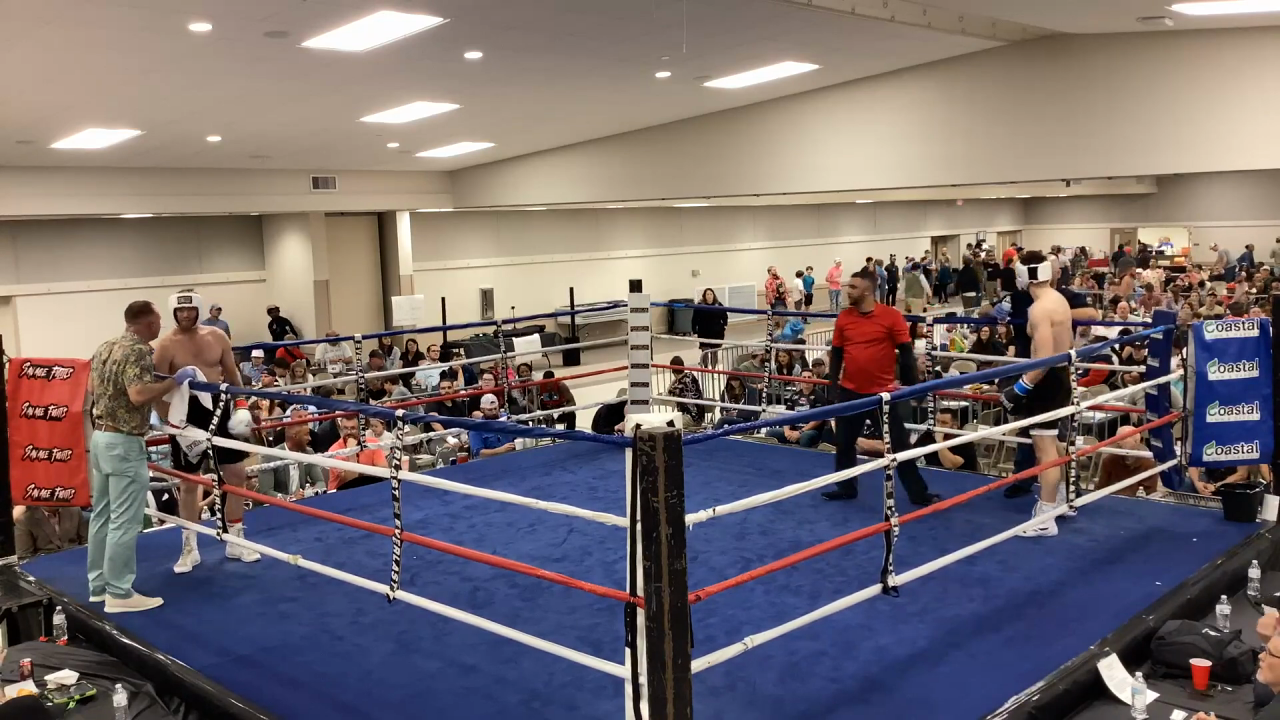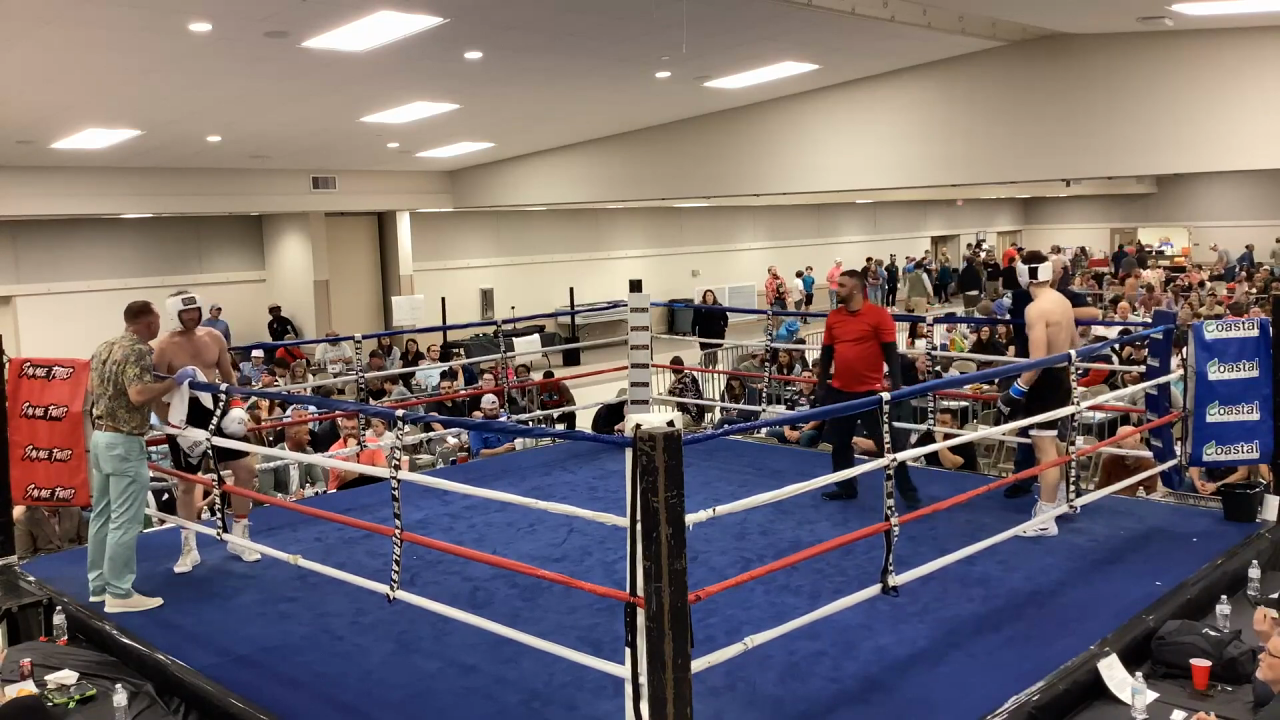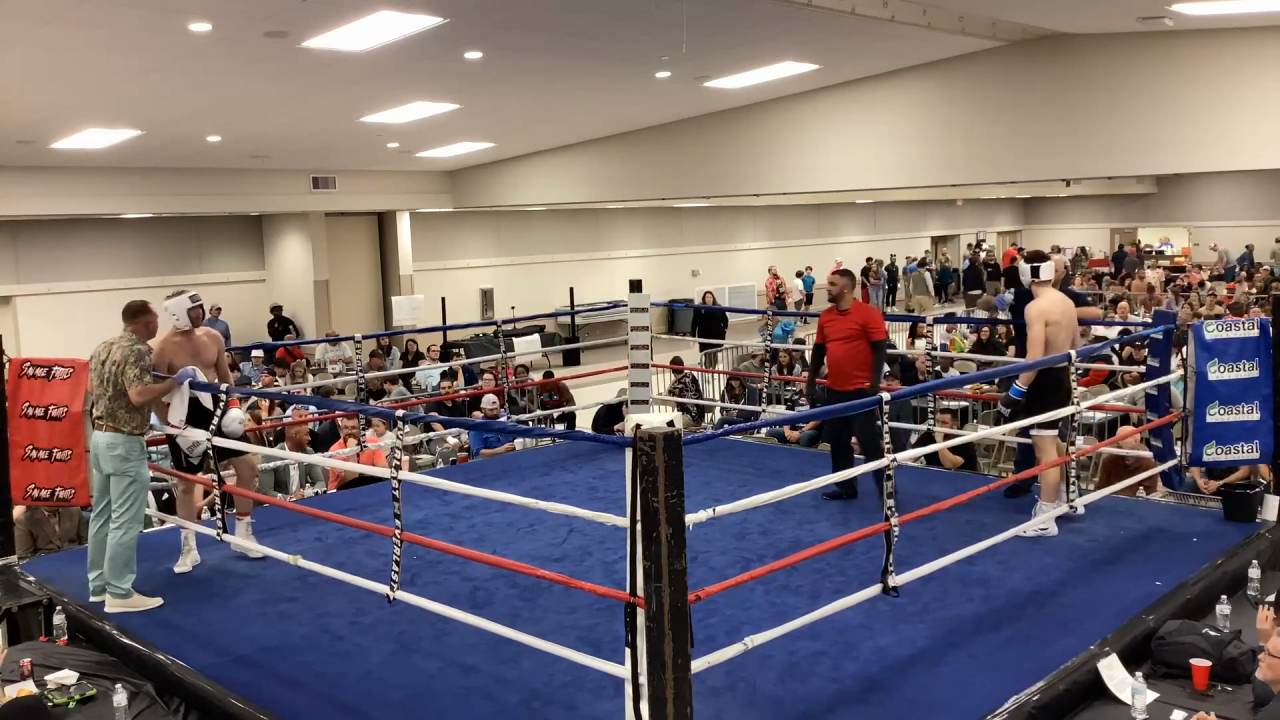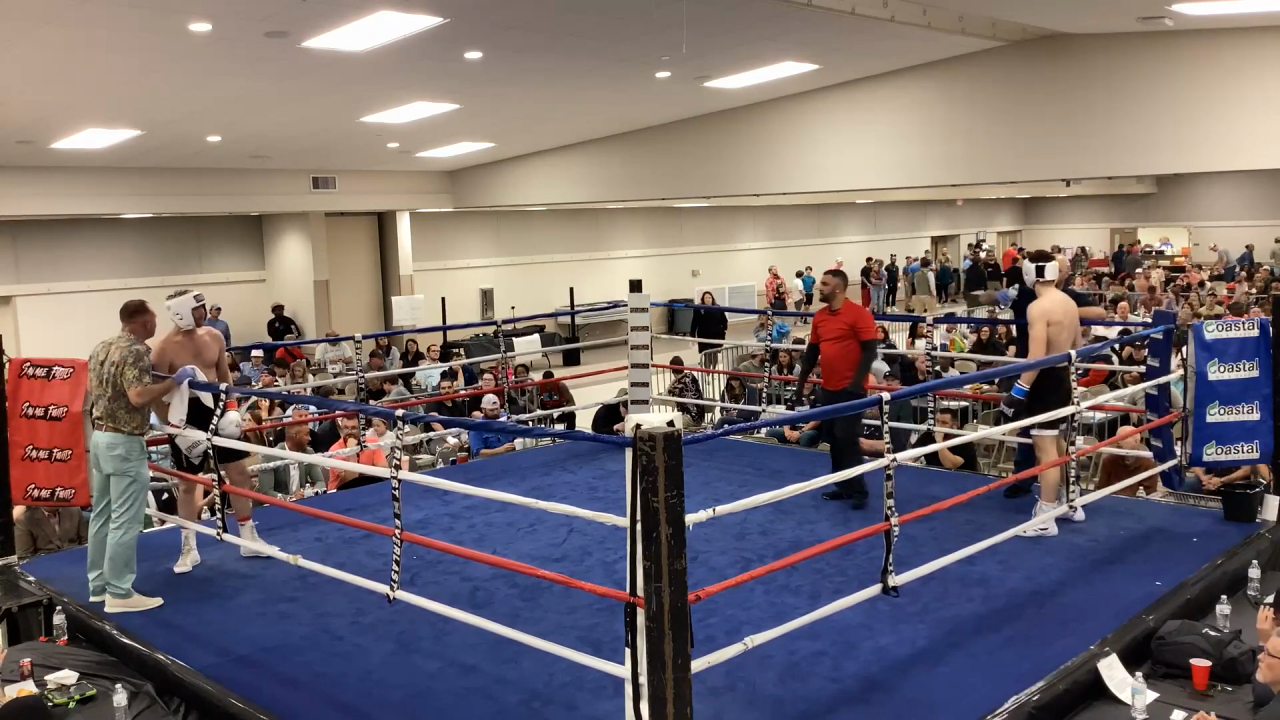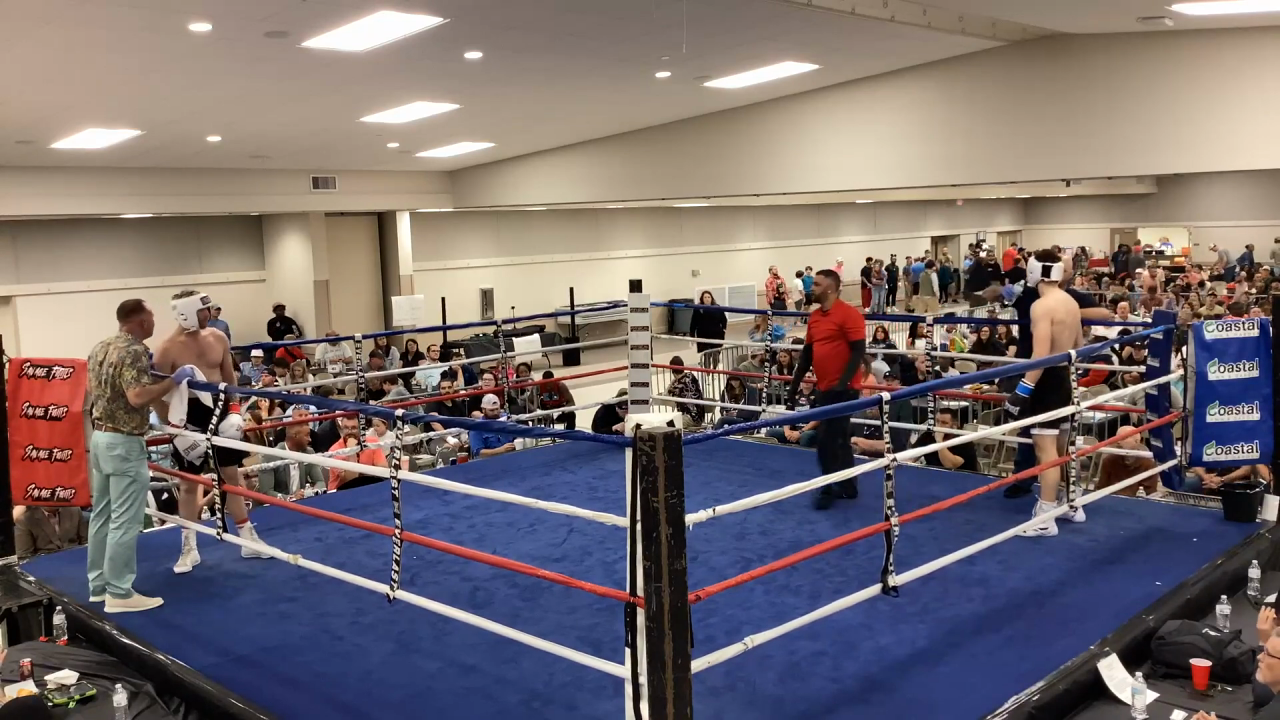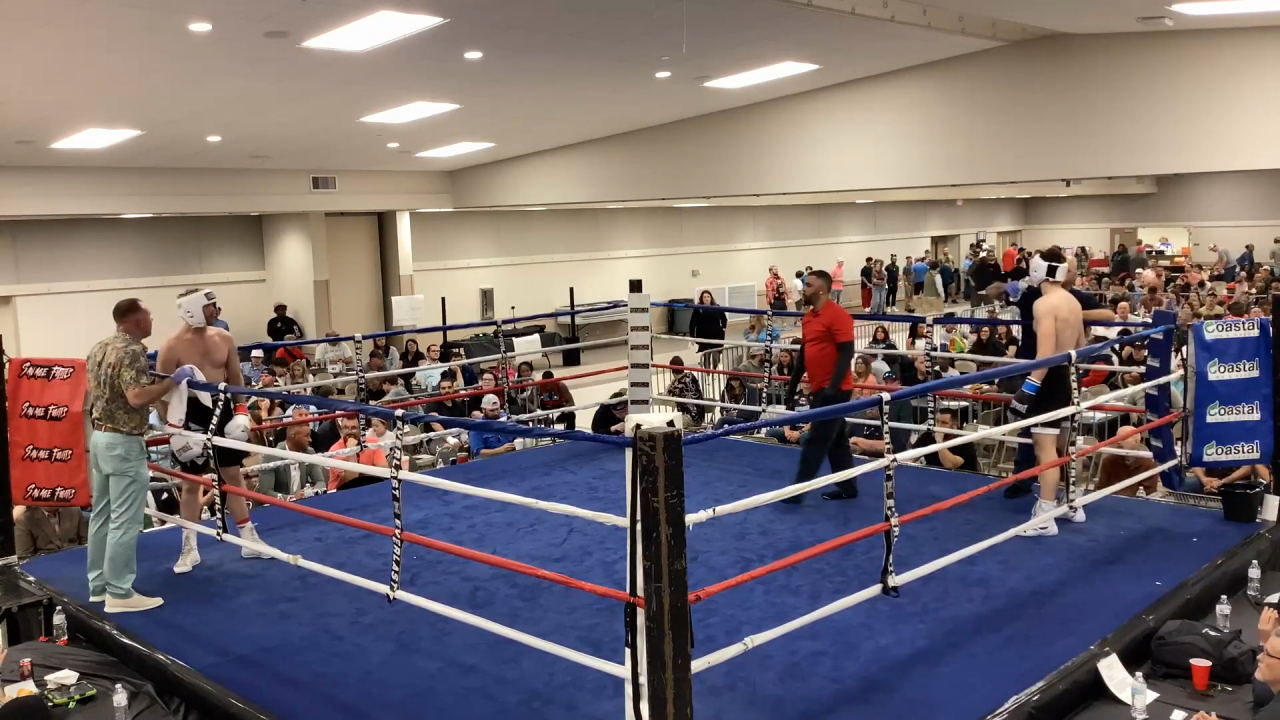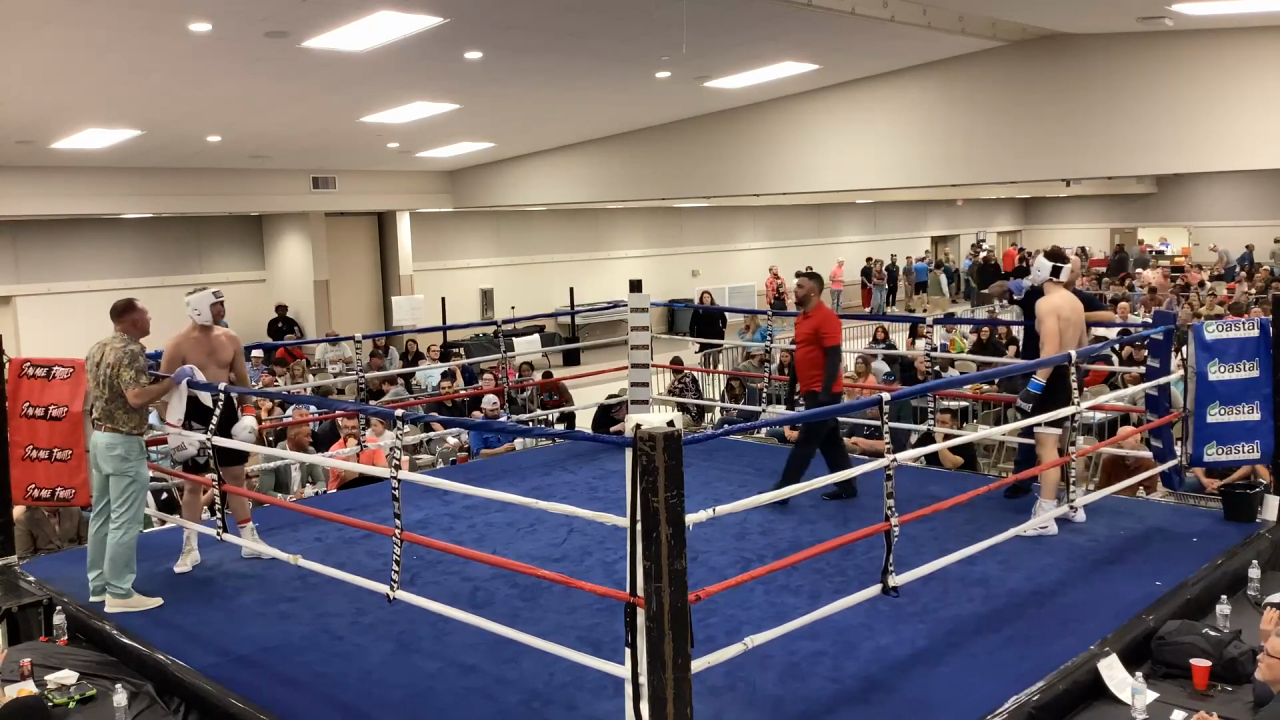
dt=0.1s
person 1, frame 1
left shoulder: (105, 347)
right shoulder: (137, 351)
left elbow: (93, 387)
right elbow: (139, 395)
right wrist: (176, 380)
left hip: (100, 437)
right hip: (124, 443)
left knee: (102, 515)
right knee: (125, 521)
left ankle: (99, 584)
right ankle: (119, 593)
person 1, frame 2
left shoulder: (104, 348)
right shoulder: (137, 351)
right elbow: (139, 395)
right wrist: (176, 380)
left hip: (100, 437)
right hip: (124, 443)
left knee: (102, 515)
right knee: (125, 521)
left ankle: (99, 585)
right ankle: (119, 593)
person 1, frame 3
left shoulder: (103, 348)
right shoulder: (136, 352)
right elbow: (139, 396)
right wrist: (176, 380)
left hip: (99, 437)
right hip: (125, 443)
left knee: (102, 515)
right knee: (125, 521)
left ankle: (99, 584)
right ankle: (119, 593)
person 1, frame 4
left shoulder: (101, 348)
right shoulder: (135, 352)
right elbow: (139, 396)
right wrist: (176, 380)
left hip: (99, 437)
right hip: (124, 443)
left knee: (102, 515)
right knee: (125, 520)
left ankle: (99, 585)
right ankle: (119, 593)
person 1, frame 5
left shoulder: (100, 348)
right shoulder: (133, 352)
right elbow: (138, 397)
right wrist: (174, 379)
left hip: (99, 437)
right hip: (124, 443)
left knee: (102, 515)
right knee: (125, 521)
left ankle: (99, 584)
right ankle: (119, 593)
person 1, frame 6
left shoulder: (99, 348)
right shoulder: (131, 352)
right elbow: (137, 398)
right wrist: (174, 379)
left hip: (99, 437)
right hip: (124, 444)
left knee: (101, 515)
right knee: (125, 520)
left ankle: (99, 585)
right ankle: (119, 593)
person 1, frame 7
left shoulder: (98, 349)
right shoulder: (130, 352)
right elbow: (137, 397)
right wrist: (174, 379)
left hip: (99, 438)
right hip: (123, 444)
left knee: (102, 515)
right knee: (125, 521)
left ankle: (99, 585)
right ankle: (119, 593)
person 2, frame 1
left shoulder: (1039, 308)
right shoulder: (1060, 300)
left elbow: (1043, 358)
left wrist: (1019, 389)
left hip: (1047, 380)
right hip: (1061, 376)
left knee: (1044, 450)
right knee: (1050, 444)
left ankle: (1045, 521)
person 2, frame 2
left shoulder: (1036, 309)
right shoulder: (1063, 301)
left elbow: (1037, 359)
right elbow: (1072, 343)
left wrist: (1015, 392)
left hip: (1045, 380)
right hip: (1061, 376)
left knee: (1044, 450)
right knee: (1050, 443)
left ankle: (1045, 521)
person 2, frame 3
left shoulder: (1036, 308)
right shoulder: (1067, 302)
left elbow: (1034, 358)
right elbow: (1075, 343)
left wrist: (1015, 393)
left hip: (1045, 380)
right hip: (1063, 376)
left knee: (1044, 450)
right knee: (1053, 443)
left ankle: (1045, 521)
person 2, frame 4
left shoulder: (1038, 307)
right shoulder: (1069, 302)
left elbow: (1036, 357)
right elbow: (1076, 344)
left wrist: (1018, 393)
left hip: (1046, 379)
right hip: (1063, 376)
left knee: (1044, 450)
right knee: (1058, 444)
left ankle: (1045, 520)
right ankle: (1071, 504)
person 2, frame 5
left shoulder: (1041, 306)
right shoulder: (1071, 302)
left elbow: (1040, 355)
right elbow: (1078, 344)
left wrist: (1022, 391)
left hip: (1049, 378)
right hip: (1066, 376)
left knee: (1045, 449)
right knee: (1064, 445)
left ankle: (1045, 520)
right ankle: (1073, 506)
person 2, frame 6
left shoulder: (1044, 304)
right shoulder: (1073, 302)
left elbow: (1046, 352)
right elbow: (1080, 344)
left wrist: (1028, 388)
left hip: (1052, 377)
right hip: (1069, 375)
left knee: (1045, 448)
right knee: (1066, 445)
left ankle: (1045, 520)
right ankle: (1074, 506)
person 2, frame 7
left shoulder: (1046, 303)
right shoulder: (1075, 301)
left elbow: (1050, 350)
right elbow: (1082, 343)
left wrist: (1034, 386)
left hip: (1055, 377)
right hip: (1072, 375)
left knee: (1046, 447)
left ankle: (1045, 519)
right ankle: (1075, 506)
person 3, frame 1
left shoulder: (217, 337)
right shoulder: (166, 346)
left elbow: (231, 374)
left wrist: (241, 405)
right wrist: (175, 426)
left hip: (219, 408)
right hip: (186, 413)
left knee: (237, 475)
right knee: (190, 483)
left ankle: (236, 541)
right ankle: (190, 549)
person 3, frame 2
left shoulder: (214, 337)
right shoulder: (163, 348)
left elbow: (227, 374)
left wrist: (236, 405)
right wrist: (175, 428)
left hip: (215, 408)
right hip: (185, 414)
left knee: (246, 470)
right knee: (187, 483)
left ankle: (239, 538)
right ankle: (189, 549)
person 3, frame 3
left shoulder: (212, 337)
right shoulder: (163, 348)
left wrist: (232, 405)
right wrist: (175, 428)
left hip: (215, 407)
right hip: (185, 414)
left knee: (248, 466)
right knee: (187, 483)
left ankle: (244, 536)
right ankle: (189, 549)
person 3, frame 4
left shoulder: (213, 336)
right shoulder: (164, 348)
right elbow: (157, 395)
left wrist: (231, 406)
right wrist: (176, 428)
left hip: (215, 407)
right hip: (186, 414)
left knee: (240, 474)
right knee: (188, 483)
left ankle: (249, 538)
right ankle: (189, 549)
person 3, frame 5
left shoulder: (218, 338)
right shoulder: (167, 349)
right elbow: (160, 394)
left wrist: (234, 409)
right wrist: (176, 429)
left hip: (219, 409)
right hip: (188, 414)
left knee: (232, 477)
right knee: (190, 483)
left ankle: (249, 541)
right ankle: (189, 549)
person 3, frame 6
left shoulder: (224, 338)
right shoulder: (172, 346)
left elbow: (235, 377)
left wrist: (241, 410)
left hip: (222, 409)
right hip: (191, 414)
left knee: (233, 477)
right knee: (191, 483)
left ankle: (250, 541)
right ankle: (189, 549)
person 3, frame 7
left shoulder: (230, 338)
right shoulder: (178, 344)
left elbow: (241, 378)
left wrist: (247, 412)
left hip: (226, 408)
right hip: (195, 412)
left knee: (235, 477)
right knee: (194, 483)
left ankle: (250, 541)
right ankle: (190, 549)
person 4, frame 1
left shoulder: (891, 317)
right shoulder: (843, 318)
left elbow: (906, 352)
right elbow: (836, 354)
left wrist: (913, 384)
right wrist: (835, 386)
left hip: (881, 392)
right hip: (849, 392)
left knee: (900, 443)
right knee: (844, 442)
left ankle: (919, 493)
right ankle: (847, 487)
person 4, frame 2
left shoulder: (879, 315)
right shoulder: (834, 317)
left elbow: (891, 352)
right elbow: (826, 353)
left wrist: (896, 385)
right wrist: (822, 384)
left hip: (870, 391)
right hip: (839, 390)
left knee: (886, 442)
right knee: (838, 441)
left ankle: (907, 490)
right ankle: (846, 487)
person 4, frame 3
left shoulder: (868, 314)
right shoulder: (826, 316)
left elbow: (881, 350)
right elbow: (819, 351)
left wrist: (875, 383)
right wrist: (811, 381)
left hip: (860, 389)
right hip: (833, 389)
left knee: (869, 439)
right knee: (836, 440)
right ankle: (846, 487)
person 4, frame 4
left shoulder: (859, 314)
right shoulder: (820, 316)
left elbow: (870, 350)
right elbow: (812, 351)
left wrist: (858, 381)
right wrist: (802, 380)
left hip: (850, 389)
right hip: (829, 388)
left knee: (847, 439)
right knee: (834, 440)
left ankle: (860, 490)
right ankle: (846, 487)
person 4, frame 5
left shoulder: (848, 314)
right shoulder: (814, 316)
left elbow: (858, 351)
right elbow: (807, 351)
left wrist: (844, 381)
right wrist: (797, 380)
left hip: (841, 388)
right hip: (825, 388)
left knee: (828, 438)
right knee: (838, 438)
left ankle: (829, 490)
right ankle: (848, 487)
person 4, frame 6
left shoulder: (837, 316)
right shoulder: (808, 317)
left elbow: (846, 353)
right elbow: (804, 353)
left wrist: (833, 385)
right wrist: (794, 382)
left hip: (833, 390)
right hip: (818, 389)
left knee: (815, 440)
right knee: (835, 439)
right ankle: (847, 487)
person 4, frame 7
left shoulder: (826, 318)
right shoulder: (802, 318)
left elbow: (834, 357)
left wrist: (826, 392)
right wrist: (792, 385)
left hip: (823, 392)
right hip: (812, 391)
left knee: (805, 442)
right knee: (830, 441)
right ankle: (846, 486)
